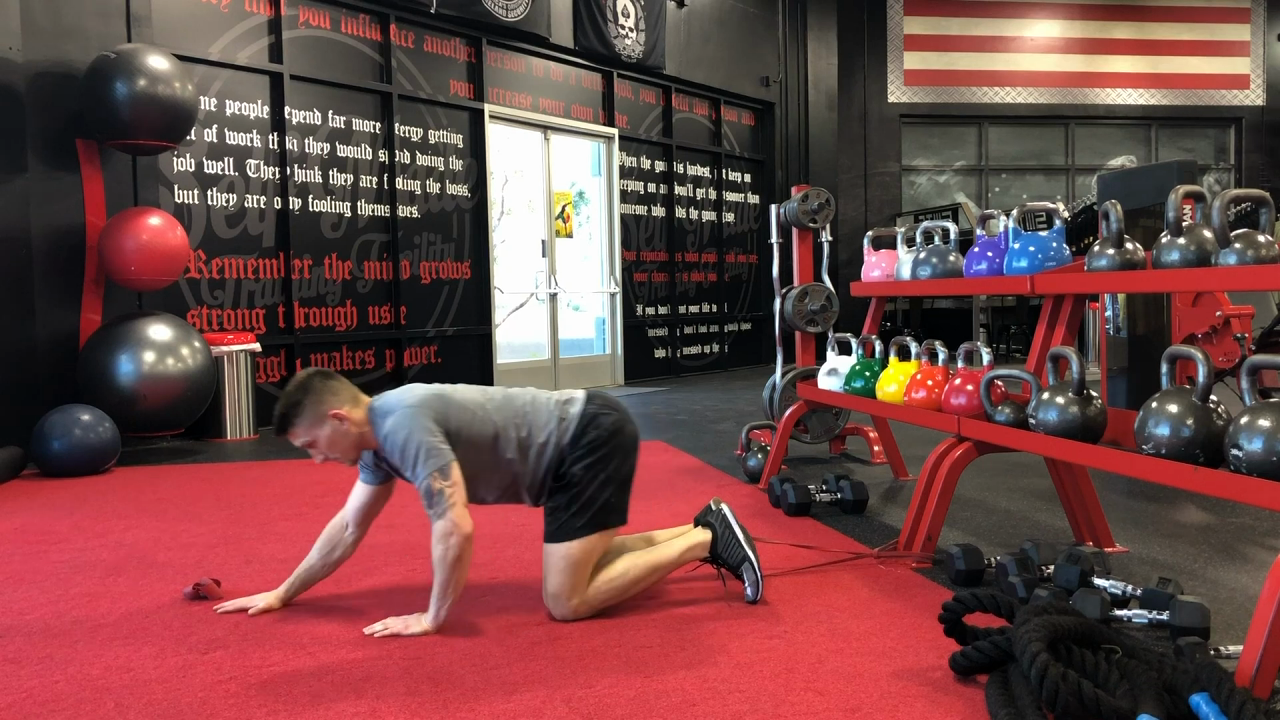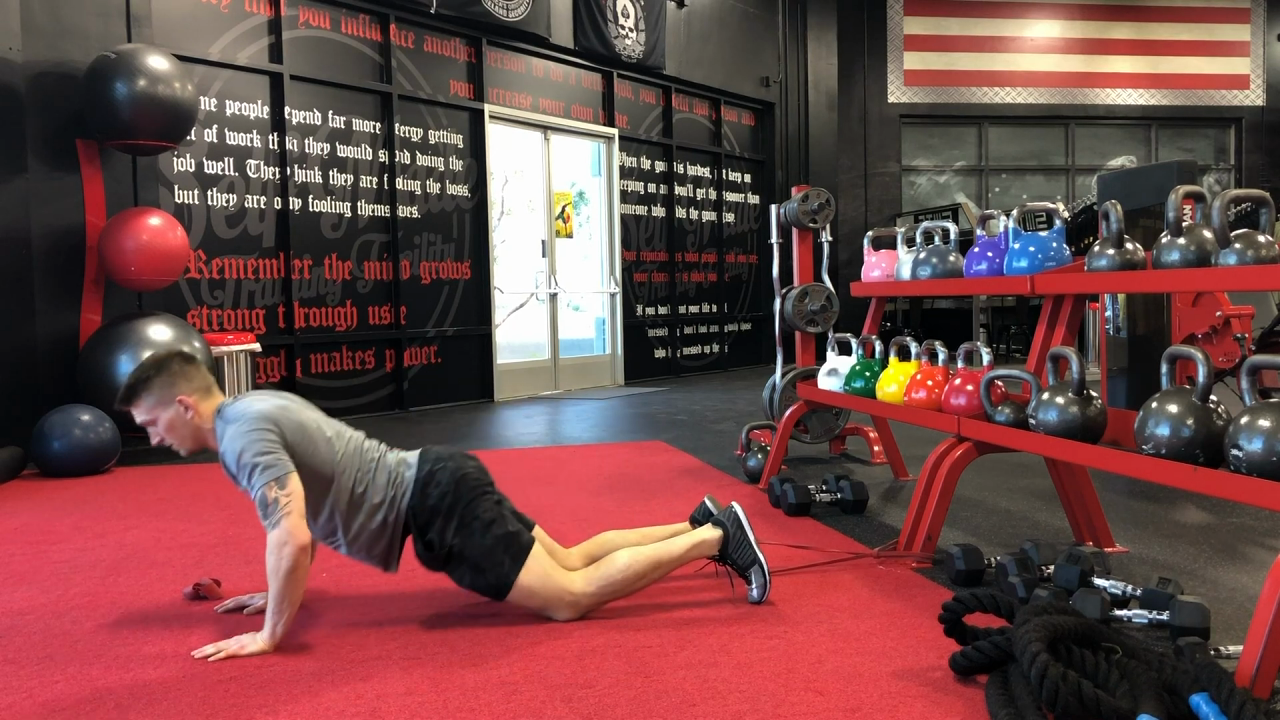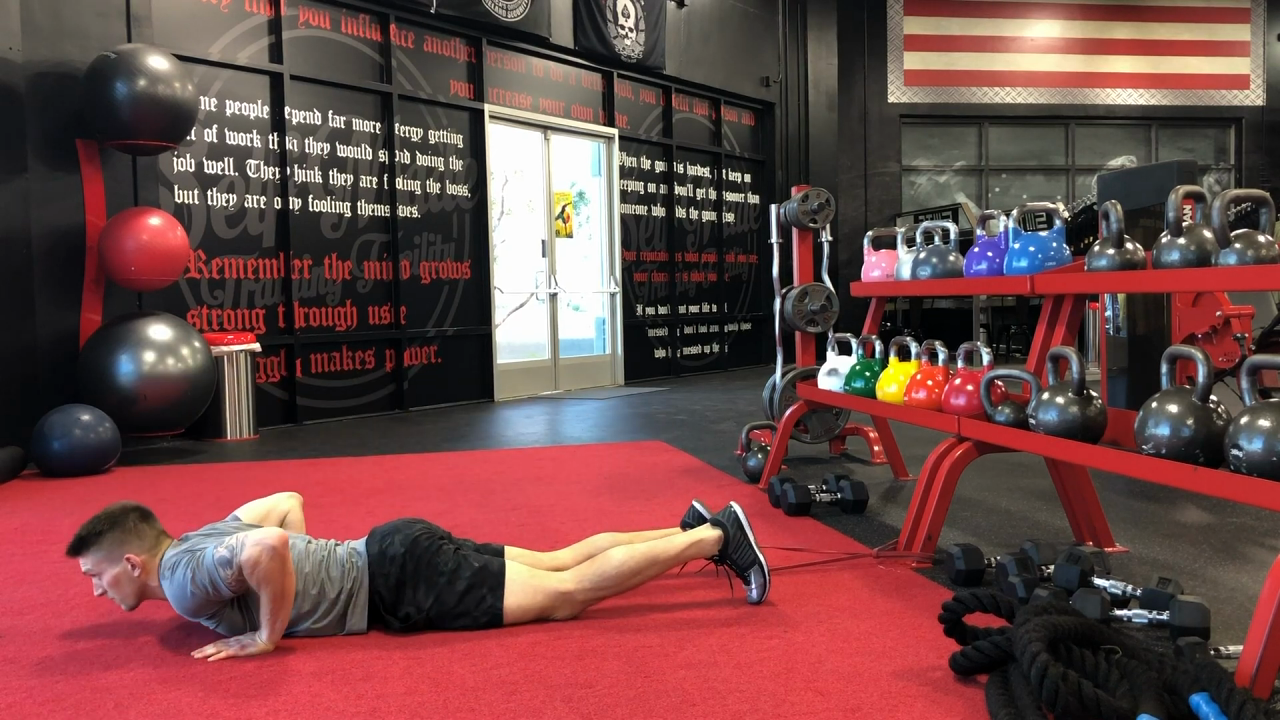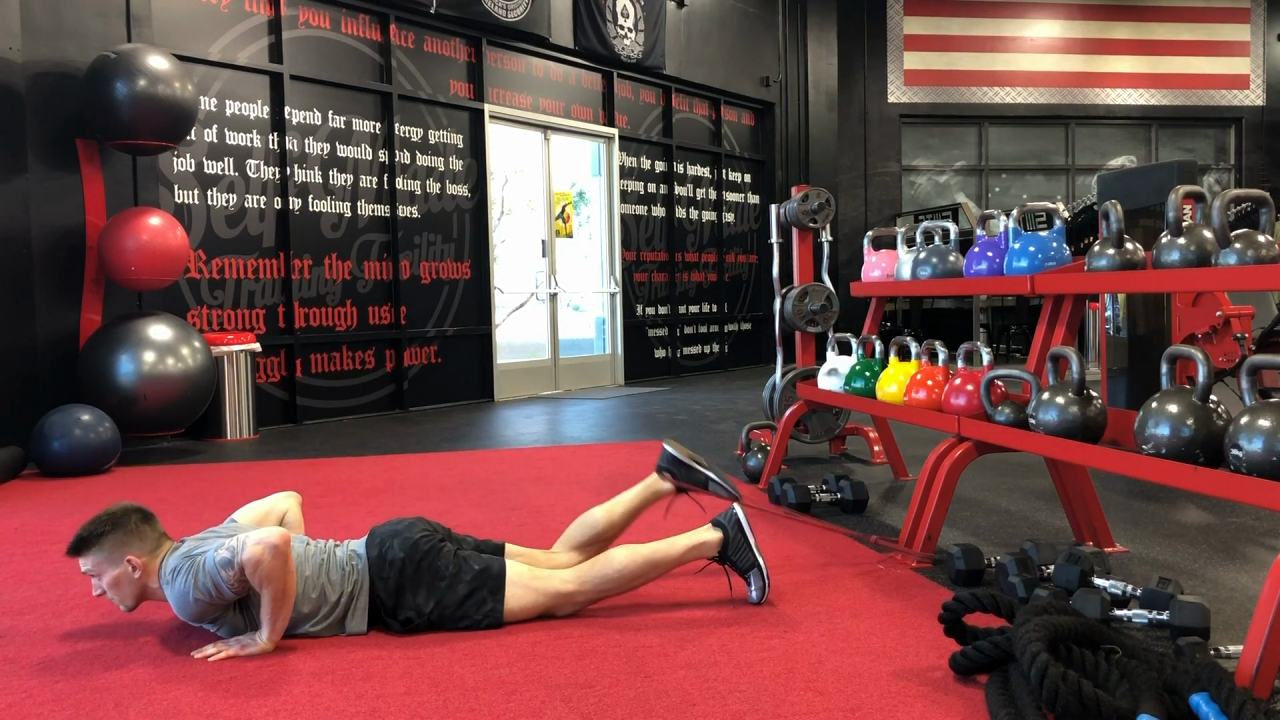
dt=1s
person 1, frame 1
left shoulder: (403, 425)
right shoulder: (380, 429)
left elbow: (456, 529)
right elbow: (349, 525)
left wrist: (435, 616)
right wrist: (283, 592)
left hip: (591, 438)
right hip: (584, 433)
left knee: (567, 601)
right knee: (575, 569)
left ankle: (706, 541)
right ankle: (703, 529)
person 1, frame 2
left shoulder: (240, 435)
right shoulder: (256, 409)
left elbow: (295, 539)
right elbow: (307, 510)
left wrist: (271, 633)
right wrist: (279, 590)
left hip: (437, 503)
right hip: (434, 484)
left knee: (574, 596)
right knee: (571, 563)
left ankle: (714, 539)
right ankle: (701, 524)
person 1, frame 3
left shoulder: (185, 579)
right shoulder: (207, 541)
left elbow: (269, 545)
right elbow: (288, 500)
left wrist: (268, 634)
left hip: (402, 579)
right hip: (397, 554)
left knee: (566, 593)
right knee: (560, 562)
left ankle: (715, 535)
right ankle: (693, 530)
person 1, frame 4
left shoulder: (184, 586)
right shoulder: (205, 545)
left elbow: (269, 546)
right elbow: (287, 501)
left wrist: (269, 635)
left hip: (401, 578)
right hip: (398, 550)
left knee: (568, 591)
right knee: (563, 559)
left ankle: (714, 537)
right ankle: (665, 479)
